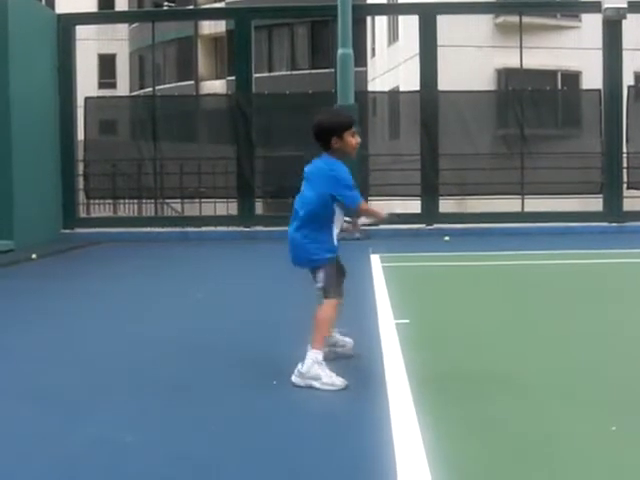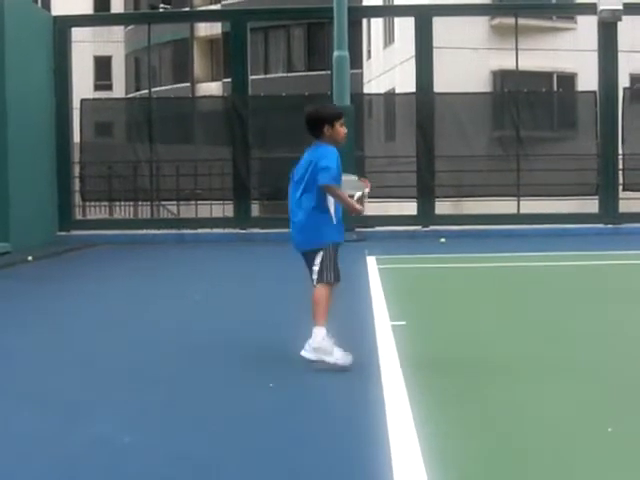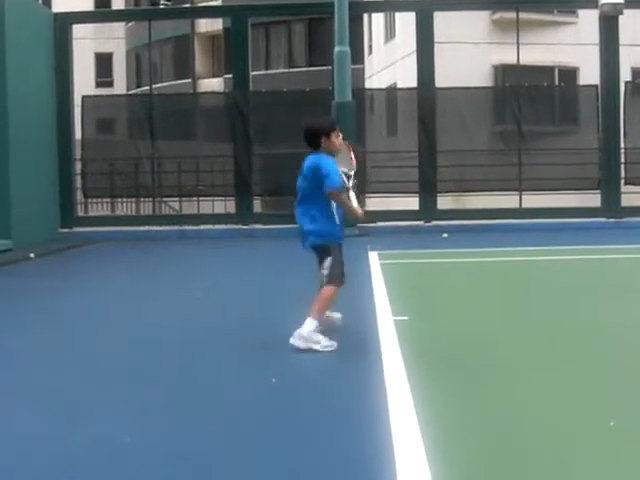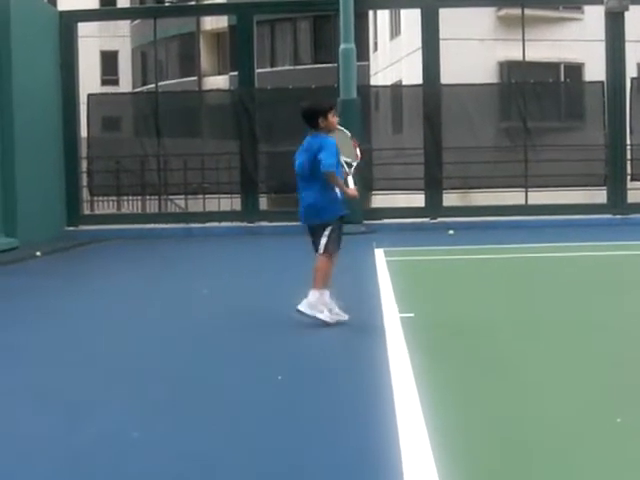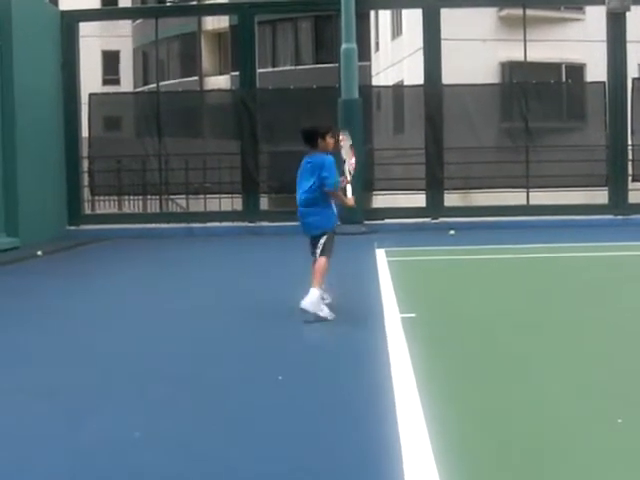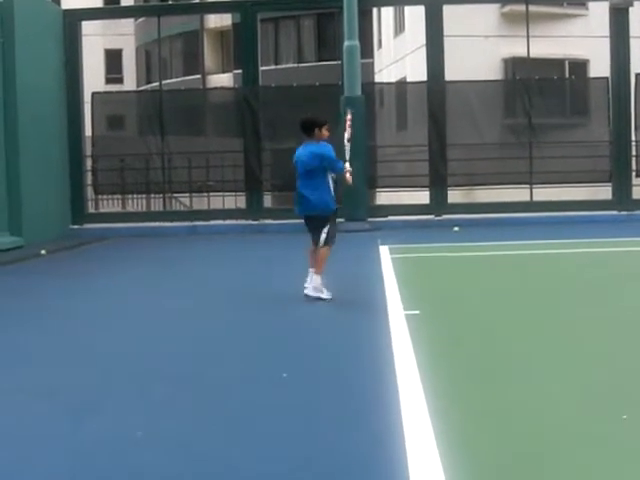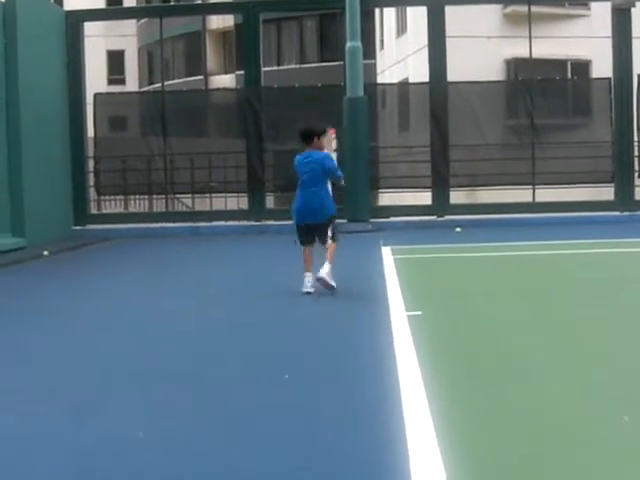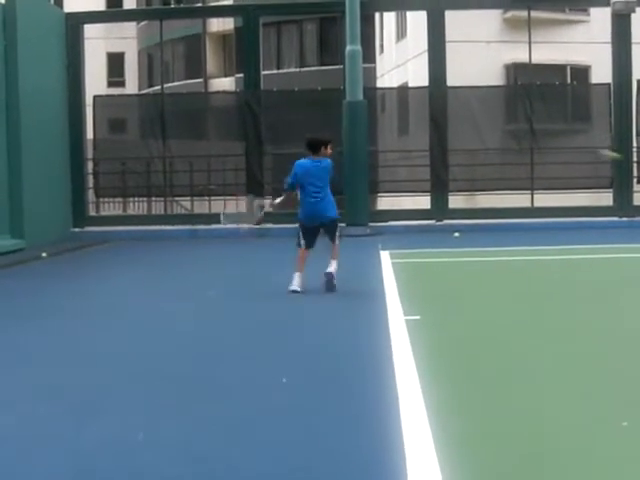
dt=0.3s
person 1, frame 1
left shoulder: (315, 167)
right shoulder: (336, 170)
right elbow: (358, 208)
left wrist: (342, 220)
right wrist: (377, 214)
left hip: (307, 239)
right hip: (317, 243)
left knee: (335, 285)
right knee: (330, 296)
left ankle: (327, 337)
right ankle: (311, 365)
person 1, frame 2
left shoulder: (309, 155)
right shoulder: (328, 153)
left elbow: (299, 191)
right elbow: (327, 185)
right wrist: (352, 205)
left hip: (304, 227)
right hip: (321, 228)
left knee: (325, 280)
right knee: (325, 281)
left ankle: (319, 335)
right ankle: (319, 340)
person 1, frame 3
left shoulder: (309, 163)
right shoulder: (327, 163)
left elbow: (303, 194)
right elbow: (335, 191)
right wrist: (353, 209)
left hip: (313, 227)
right hip: (324, 229)
left knee: (332, 275)
right knee: (333, 280)
left ankle: (322, 313)
right ankle: (309, 330)
person 1, frame 4
left shoulder: (307, 144)
right shoulder: (327, 142)
left elbow: (302, 171)
right elbow: (328, 171)
right wrist: (346, 190)
left hip: (312, 205)
right hip: (326, 206)
left knee: (329, 250)
right knee: (326, 251)
left ankle: (323, 300)
right ankle: (313, 300)
person 1, frame 5
left shoulder: (306, 162)
right shoulder: (326, 160)
right elbow: (330, 188)
left wrist: (338, 183)
right wrist: (346, 201)
left hip: (308, 216)
right hip: (322, 216)
left knee: (319, 254)
right knee: (323, 256)
left ankle: (318, 293)
right ankle: (313, 298)
person 1, frame 6
left shoulder: (299, 153)
right shoulder: (324, 149)
right elbow: (338, 170)
left wrist: (341, 172)
right wrist: (346, 175)
left hip: (306, 204)
right hip: (323, 203)
left knee: (317, 241)
right knee: (325, 243)
left ankle: (311, 280)
right ankle: (315, 284)
person 1, frame 7
left shoulder: (297, 160)
right shoulder: (325, 157)
right elbow: (338, 178)
right wrist: (339, 180)
left hip: (302, 210)
right hip: (322, 209)
left knee: (307, 245)
right knee: (330, 241)
left ankle: (308, 282)
right ankle: (325, 271)
person 1, frame 8
left shoulder: (299, 165)
right shoulder: (328, 164)
left elbow: (289, 187)
left wrist: (298, 188)
left hip: (307, 213)
right hip: (327, 211)
left knee: (304, 246)
right knee: (334, 241)
left ankle: (297, 281)
right ankle: (331, 269)
